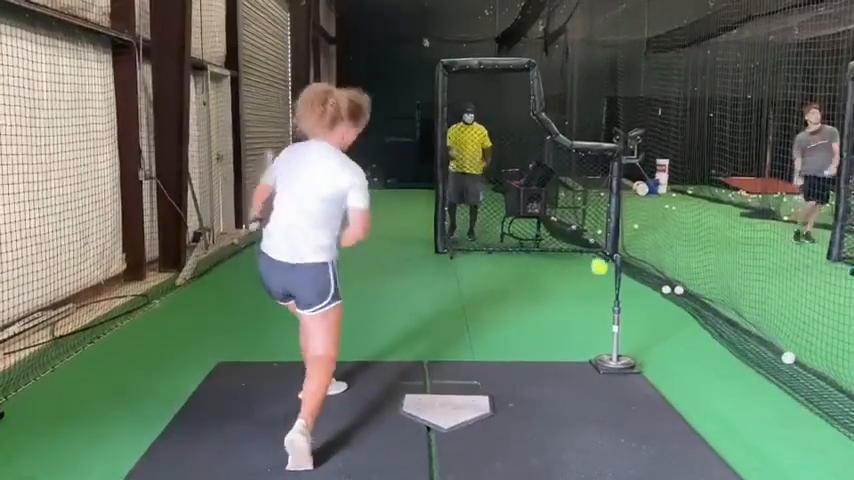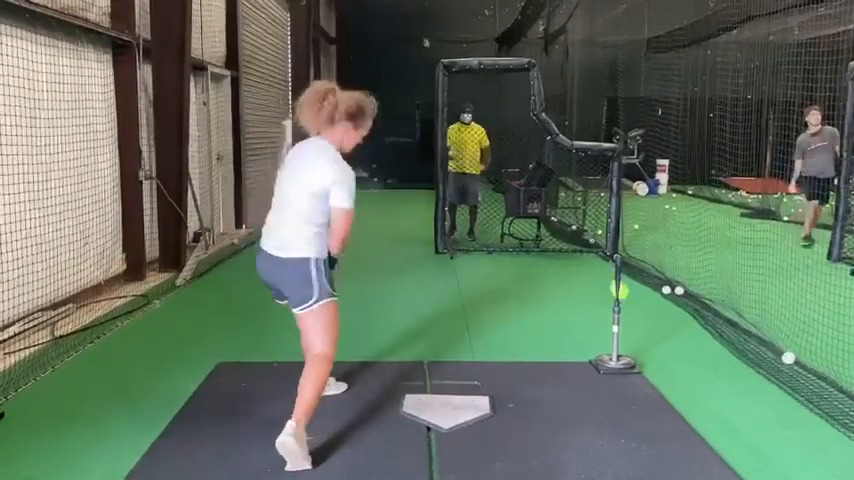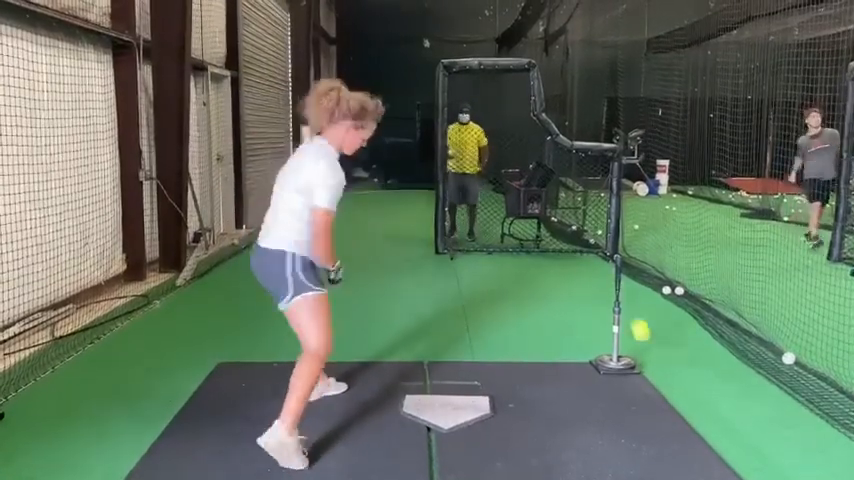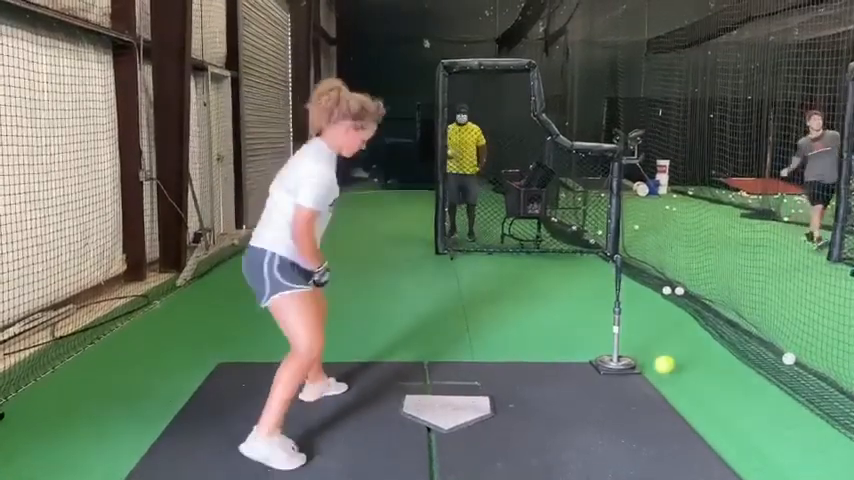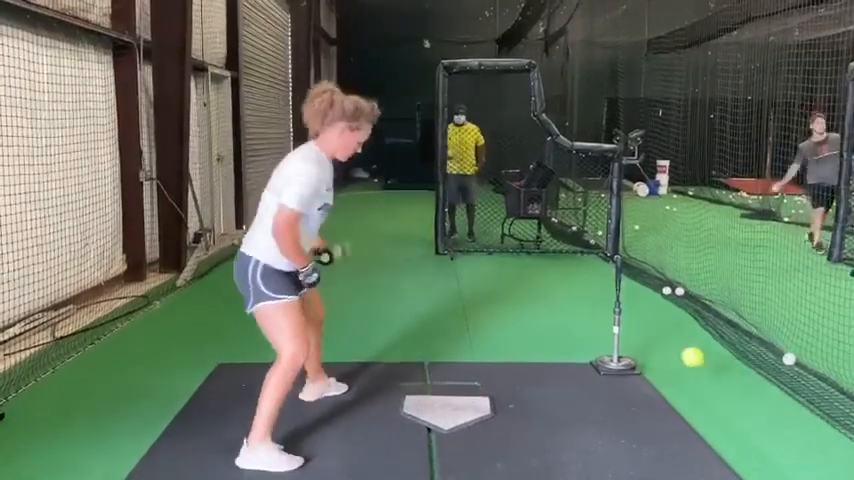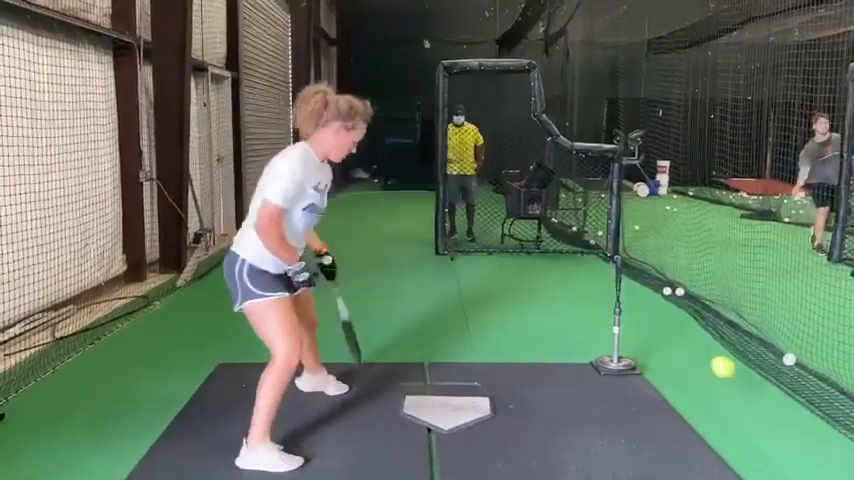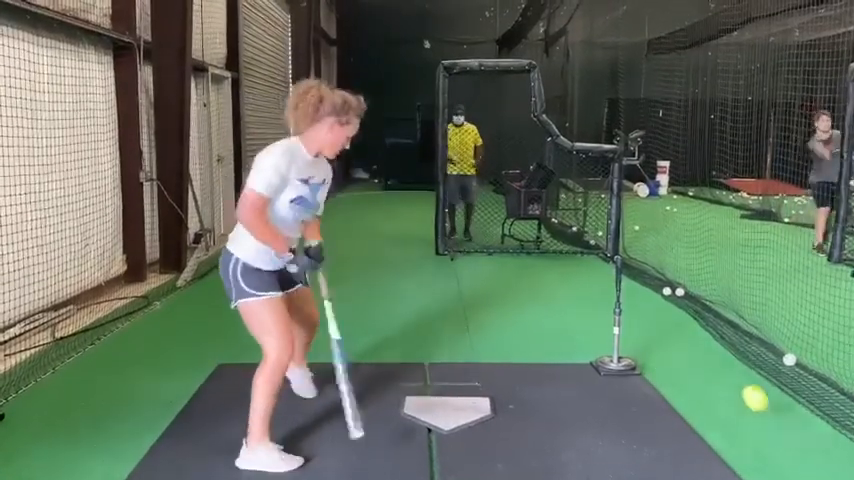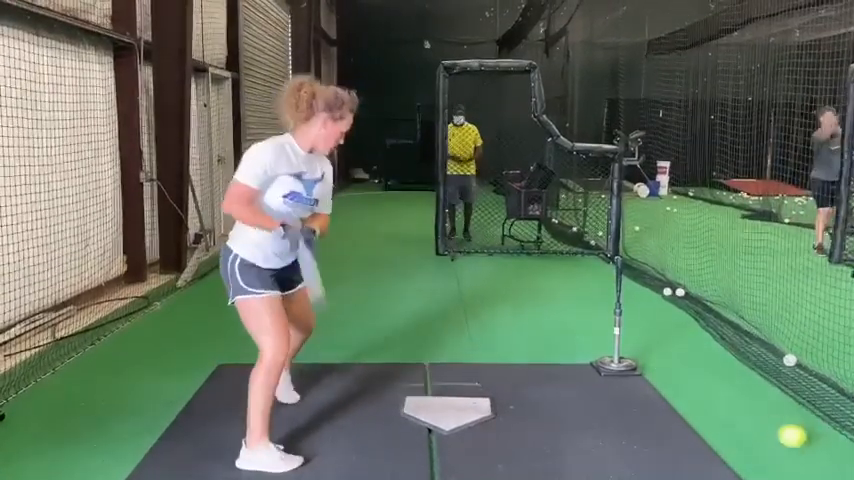
dt=0.1s
person 1, frame 1
left shoulder: (290, 153)
right shoulder: (349, 172)
left elbow: (261, 195)
right elbow: (358, 232)
left wrist: (256, 220)
right wrist: (333, 244)
left hip: (272, 261)
right hip: (311, 267)
left knee: (313, 323)
right knee: (323, 353)
left ankle: (317, 383)
right ankle: (302, 430)
person 1, frame 2
left shoulder: (298, 151)
right shoulder: (339, 171)
right elbow: (339, 234)
right wrist: (331, 252)
left hip: (270, 258)
right hip: (302, 264)
left knee: (314, 321)
right knee: (322, 351)
left ankle: (319, 382)
right ankle: (295, 429)
person 1, frame 3
left shoulder: (313, 152)
right shoulder: (327, 167)
right elbow: (318, 234)
right wrist: (332, 265)
left hip: (277, 254)
right hip: (286, 260)
left knee: (317, 320)
right knee: (318, 345)
left ankle: (316, 381)
right ankle: (283, 429)
person 1, frame 4
left shoulder: (315, 154)
right shoulder: (320, 168)
right elbow: (301, 231)
right wrist: (318, 267)
left hip: (276, 256)
right hip: (273, 261)
left knee: (315, 317)
right knee: (308, 344)
left ankle: (315, 381)
right ankle: (265, 433)
person 1, frame 5
left shoulder: (320, 163)
right shoulder: (307, 166)
right elbow: (282, 230)
left wrist: (320, 246)
right wrist: (306, 267)
left hip: (286, 266)
right hip: (261, 268)
left knee: (314, 322)
right knee: (293, 354)
left ankle: (316, 382)
right ankle: (256, 445)
person 1, frame 6
left shoulder: (321, 169)
right shoulder: (294, 165)
right elbow: (265, 225)
left wrist: (322, 251)
right wrist: (296, 264)
left hip: (278, 265)
right hip: (251, 267)
left knee: (307, 321)
right knee: (287, 352)
left ankle: (313, 374)
right ankle: (256, 446)
person 1, frame 7
left shoulder: (323, 169)
right shoulder: (278, 157)
right elbow: (248, 213)
left wrist: (313, 242)
right wrist: (289, 250)
left hip: (282, 264)
right hip: (247, 264)
left knee: (310, 322)
right knee: (278, 350)
left ankle: (297, 366)
right ankle: (255, 447)
person 1, frame 8
left shoulder: (322, 166)
right shoulder: (268, 152)
left elbow: (321, 216)
right elbow: (233, 204)
left wrist: (311, 228)
right wrist: (281, 227)
left hip: (284, 261)
right hip: (248, 262)
left knee: (305, 324)
right knee: (274, 349)
left ankle: (278, 376)
right ankle: (255, 447)
person 2, frame 1
left shoulder: (831, 131)
right shoulder: (800, 138)
left elbow: (837, 150)
right elbow: (797, 159)
left wrist: (834, 166)
right wrist: (797, 176)
left hip: (826, 176)
right hip: (808, 175)
left knee: (818, 206)
right knee: (810, 203)
left ankle: (808, 232)
right ankle: (799, 229)
person 2, frame 2
left shoulder: (832, 132)
right shoulder: (801, 139)
left elbow: (840, 151)
right elbow: (798, 161)
right wrist: (793, 180)
left hip: (826, 177)
right hip: (809, 176)
left knee: (819, 207)
right knee: (813, 203)
left ankle: (808, 233)
right ankle: (805, 234)
person 2, frame 3
left shoulder: (833, 134)
right shoulder: (802, 141)
right elbow: (799, 159)
right wrist: (794, 172)
left hip: (829, 178)
right hip: (811, 177)
left knee: (821, 207)
right knee: (816, 204)
left ankle: (810, 233)
right ankle: (815, 237)
person 2, frame 4
left shoulder: (834, 136)
right shoulder: (803, 143)
right elbow: (797, 158)
right wrist: (788, 169)
left hip: (830, 181)
right hip: (813, 180)
left knee: (821, 209)
right knee: (817, 207)
left ankle: (810, 233)
right ankle: (817, 238)
person 2, frame 5
left shoulder: (837, 139)
right shoulder: (805, 146)
right elbow: (795, 166)
right wrist: (783, 182)
left hip: (833, 184)
right hip: (815, 183)
left knee: (824, 212)
right knee: (819, 210)
left ankle: (812, 232)
right ankle: (817, 242)
person 2, frame 6
left shoulder: (838, 139)
right shoulder: (810, 148)
right elbow: (804, 169)
right wrist: (799, 186)
left hip: (834, 183)
right hip: (817, 183)
left knee: (827, 211)
right knee: (823, 209)
left ankle: (815, 231)
right ankle: (818, 243)
person 2, frame 7
left shoulder: (839, 136)
right shoulder: (813, 142)
right elbow: (819, 150)
right wrist: (824, 153)
left hip: (836, 181)
right hip: (819, 181)
left knee: (830, 210)
right knee: (823, 210)
left ankle: (823, 232)
right ankle: (818, 243)
person 2, frame 8
left shoulder: (841, 133)
right shoulder: (817, 136)
right elbow: (825, 135)
right wrist: (830, 125)
left hip: (837, 179)
right hip: (820, 179)
left knee: (835, 209)
right knee: (823, 210)
right ankle: (818, 243)
person 3, frame 1
left shoulder: (481, 130)
right shoulder: (453, 129)
left elbow: (487, 149)
right elbow: (446, 147)
left wrist: (486, 161)
right wrist: (449, 155)
left hip: (474, 172)
right hip: (455, 171)
left knee: (473, 203)
right knee: (452, 201)
left ankle: (471, 230)
right ankle: (452, 225)
person 3, frame 2
left shoulder: (479, 130)
right shoulder: (452, 129)
left elbow: (486, 148)
left wrist: (485, 164)
right wrist: (448, 155)
left hip: (473, 172)
right hip: (455, 171)
left knee: (473, 203)
right knee: (452, 201)
left ankle: (471, 230)
right ankle: (452, 226)
person 3, frame 3
left shoulder: (477, 130)
right shoulder: (449, 130)
left elbow: (483, 147)
left wrist: (483, 163)
right wrist: (446, 154)
left hip: (471, 171)
right hip: (453, 171)
left knee: (472, 202)
right knee: (452, 201)
left ankle: (471, 230)
right ankle: (452, 226)
person 3, frame 4
left shoulder: (475, 129)
right shoulder: (448, 130)
left elbow: (482, 147)
left wrist: (481, 163)
right wrist: (446, 154)
left hip: (470, 171)
right hip: (453, 171)
left knee: (471, 202)
right knee: (451, 201)
left ankle: (471, 230)
right ankle: (452, 227)
person 3, frame 5
left shoulder: (474, 129)
right shoulder: (446, 130)
left elbow: (480, 146)
left wrist: (481, 162)
left hip: (469, 171)
right hip: (452, 171)
left knee: (470, 202)
right knee: (451, 201)
left ankle: (471, 231)
right ankle: (452, 227)
person 3, frame 6
left shoulder: (473, 129)
right shoulder: (446, 130)
left elbow: (480, 145)
left wrist: (480, 160)
right wrist: (445, 157)
left hip: (469, 171)
right hip: (452, 172)
left knee: (470, 202)
right knee: (451, 201)
left ankle: (470, 230)
right ankle: (452, 227)
person 3, frame 7
left shoulder: (472, 129)
right shoulder: (446, 130)
left elbow: (479, 147)
left wrist: (478, 159)
right wrist: (447, 158)
left hip: (469, 171)
right hip: (451, 172)
left knee: (469, 202)
right knee: (451, 201)
left ankle: (467, 229)
right ankle: (452, 228)
person 3, frame 8
left shoulder: (473, 130)
right shoulder: (447, 130)
left elbow: (479, 147)
left wrist: (474, 157)
right wrist: (450, 156)
left hip: (469, 171)
right hip: (451, 172)
left knee: (468, 202)
right knee: (451, 202)
left ankle: (466, 229)
right ankle: (452, 228)
